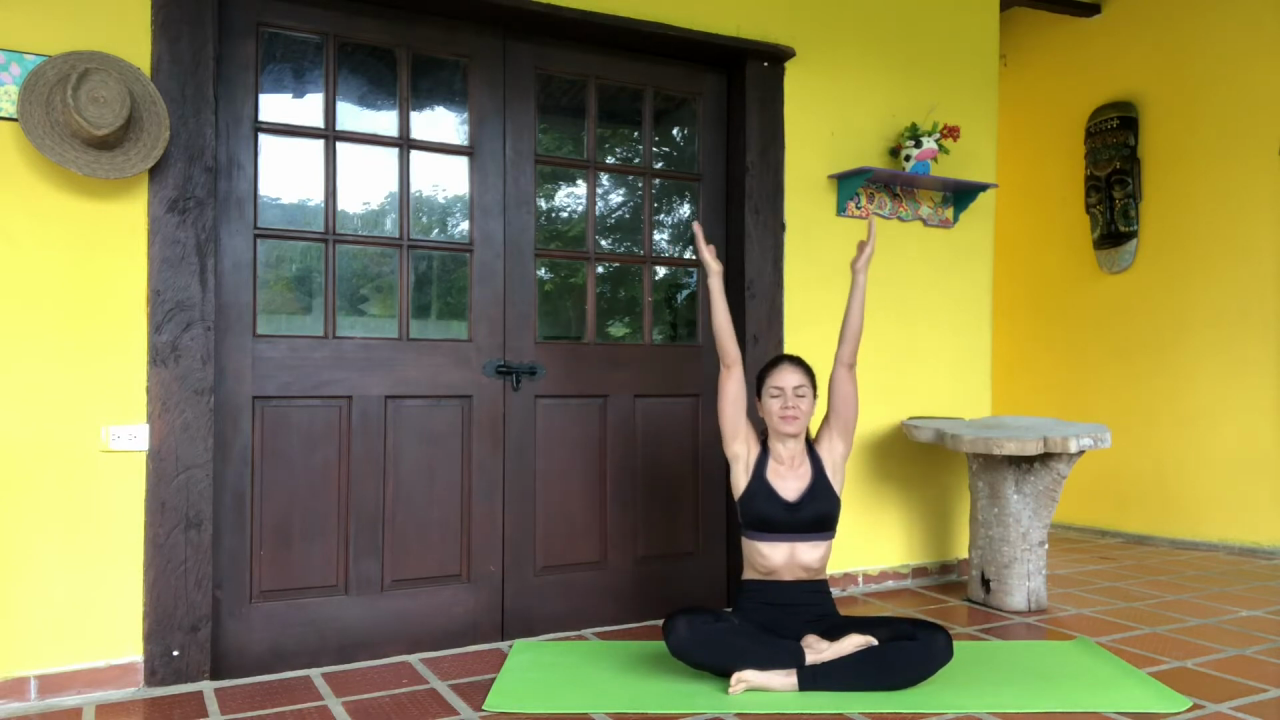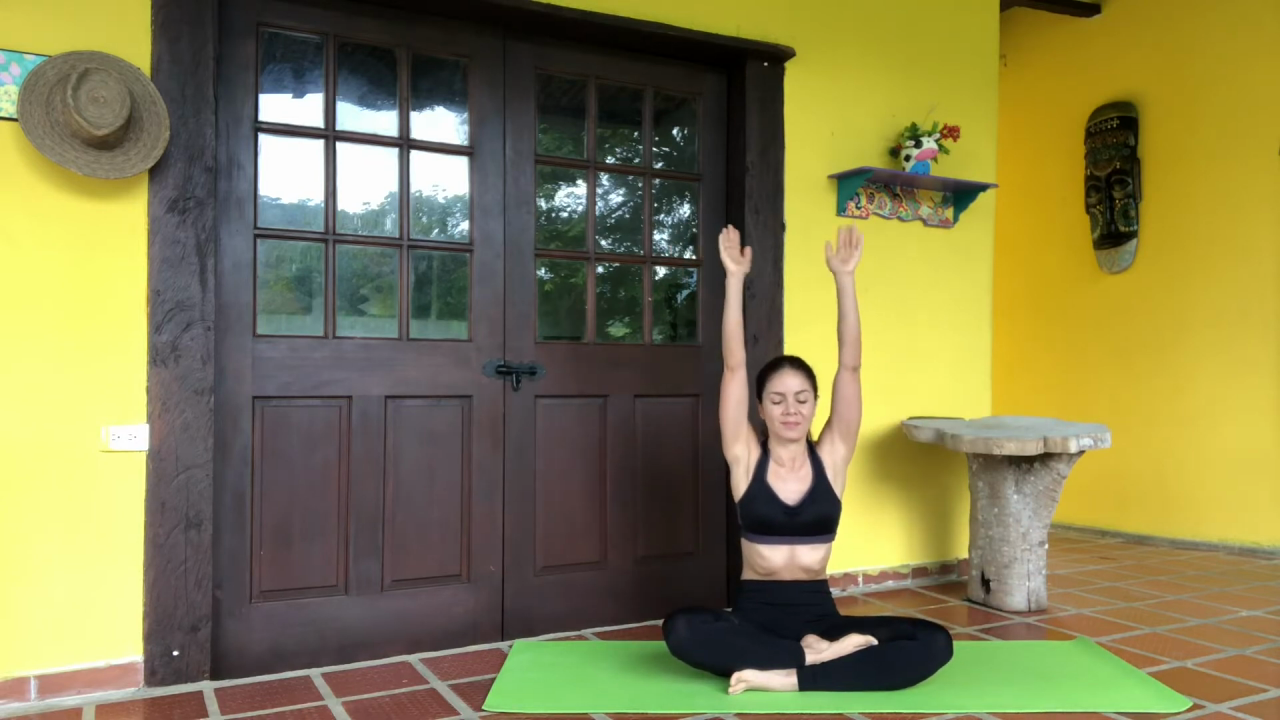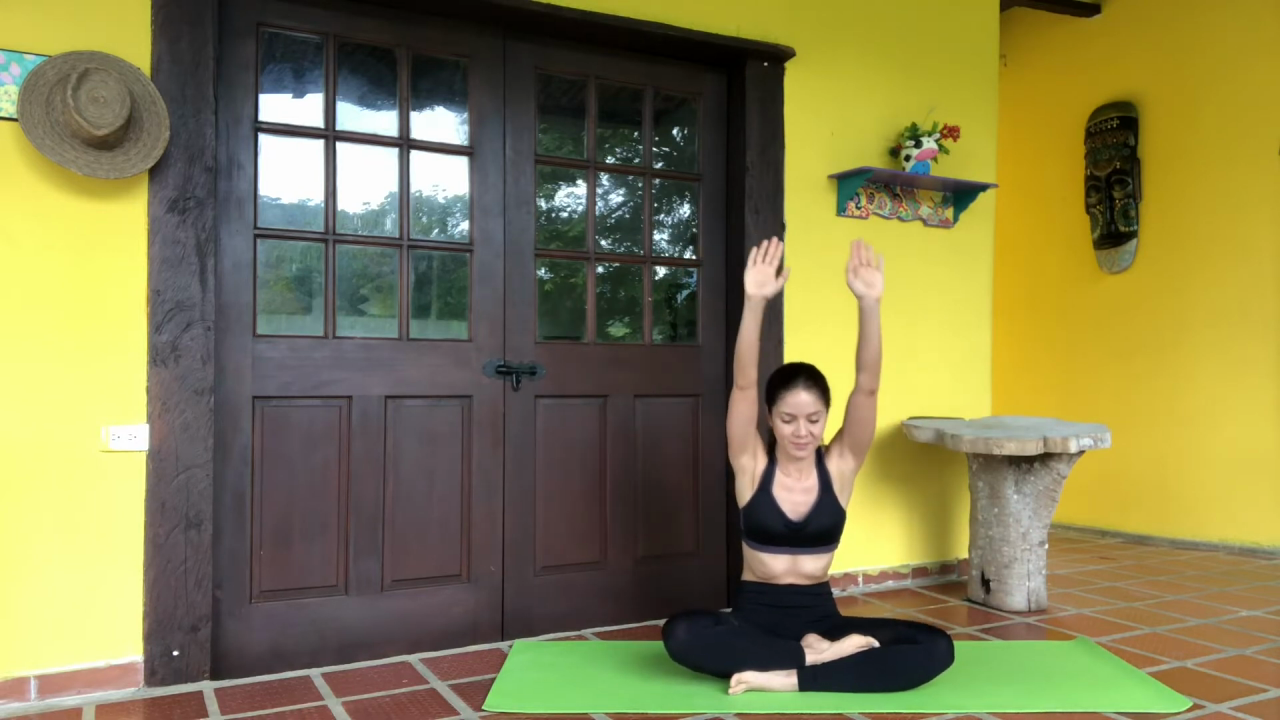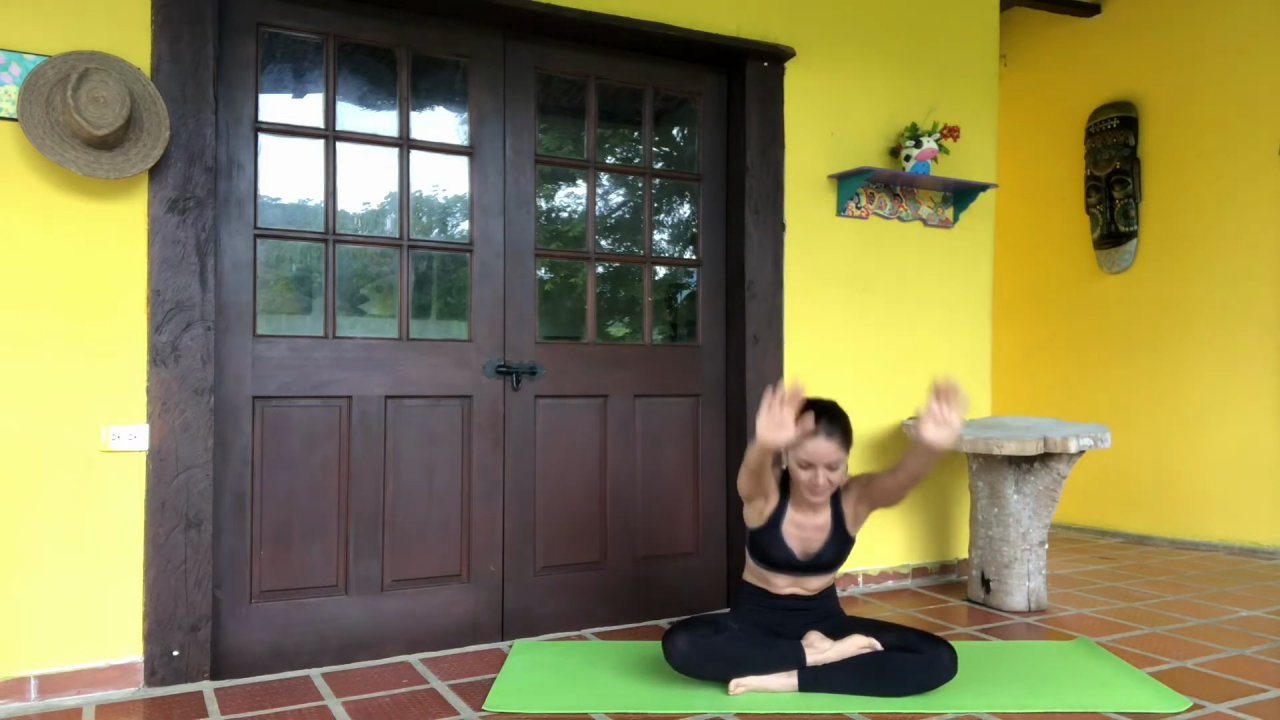
dt=0.5s
person 1, frame 1
left shoulder: (829, 455)
right shoulder: (746, 456)
left elbow: (846, 363)
right elbow: (731, 363)
left wrist: (859, 276)
right wrist: (714, 277)
left hip: (818, 612)
right hip: (755, 614)
left knee: (934, 644)
right knee: (682, 630)
left ankle: (786, 675)
right ankle: (816, 657)
person 1, frame 2
left shoulder: (831, 457)
right shoulder: (747, 458)
left elbow: (849, 367)
right elbow: (734, 367)
left wrist: (844, 278)
right wrist: (735, 280)
left hip: (819, 613)
right hip: (754, 614)
left knee: (934, 644)
right knee: (682, 629)
left ankle: (787, 675)
right ankle: (816, 657)
person 1, frame 3
left shoulder: (840, 465)
right shoulder: (752, 463)
left elbow: (867, 387)
right elbow: (743, 385)
left wrist: (869, 304)
right wrist: (755, 303)
left hip: (819, 615)
right hip: (754, 616)
left knee: (936, 649)
right knee: (682, 634)
left ankle: (787, 677)
right ankle: (817, 655)
person 1, frame 4
left shoulder: (857, 498)
right shoulder: (764, 494)
left elbow: (903, 477)
right elbow: (754, 471)
left wrist: (930, 445)
right wrist: (766, 442)
left hip: (823, 617)
right hip: (755, 617)
left knee: (939, 660)
right knee: (681, 645)
left ankle: (785, 677)
right ankle: (817, 654)
